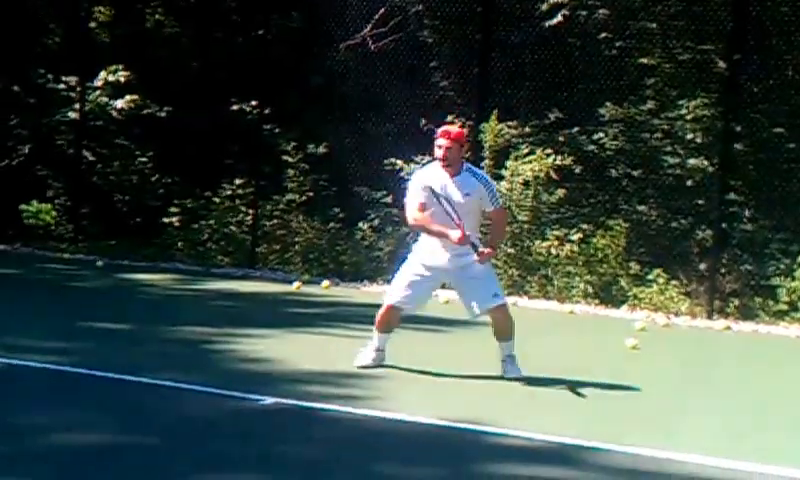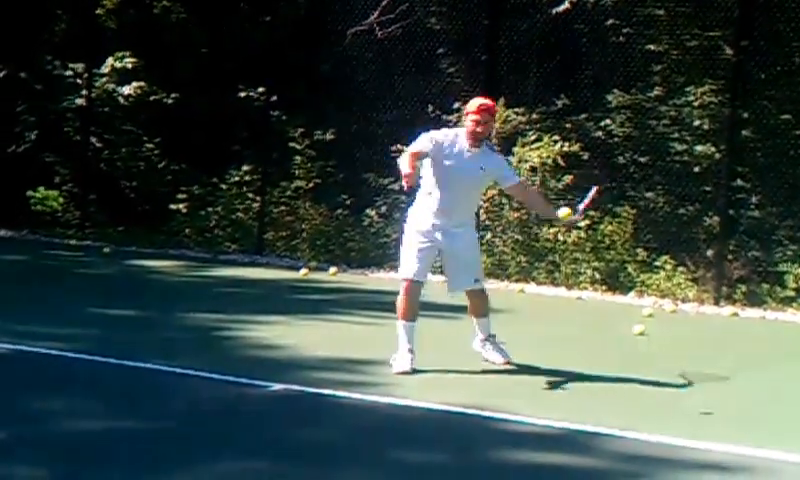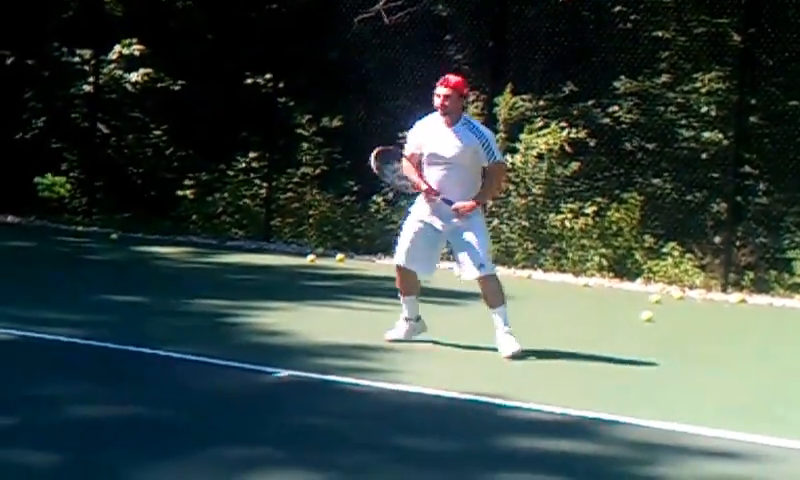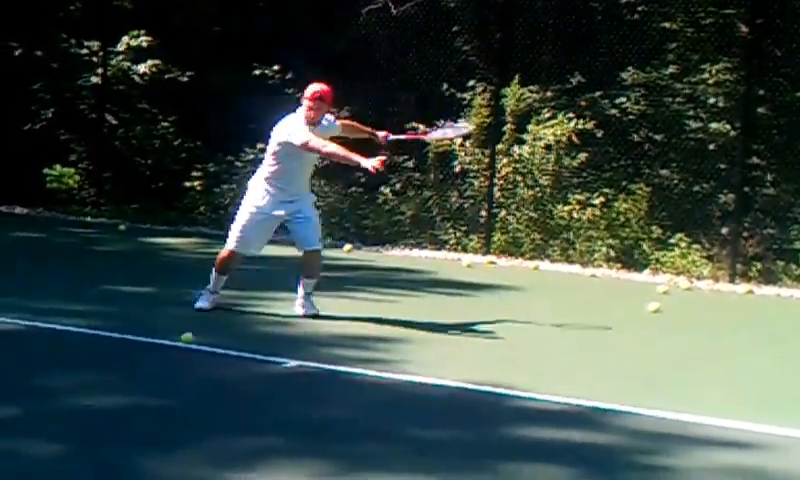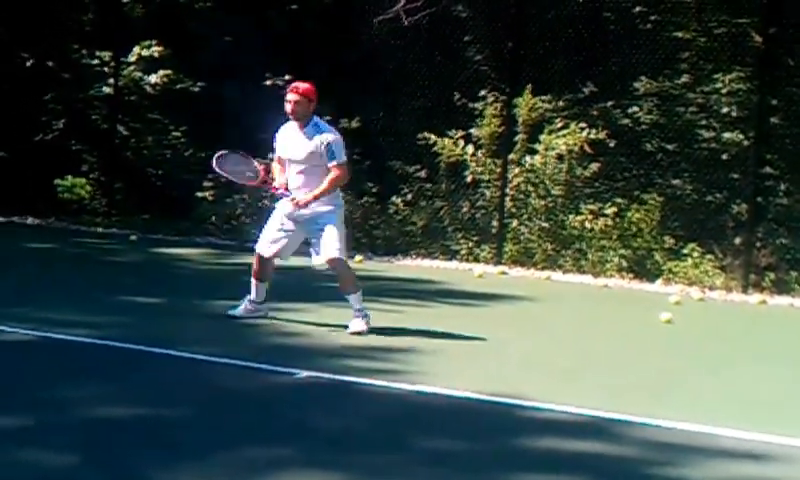
dt=1s
person 1, frame 1
left shoulder: (480, 181)
right shoulder: (422, 178)
left elbow: (499, 217)
right elbow: (414, 217)
left wrist: (494, 245)
right wrist: (449, 233)
left hip: (469, 257)
right hip: (429, 254)
left knee: (499, 309)
right knee: (392, 305)
left ankle: (508, 360)
right ankle: (375, 349)
person 1, frame 2
left shoulder: (493, 159)
right shoulder: (441, 139)
left elbow: (521, 189)
right elbow: (410, 155)
left wrist: (552, 213)
right wrist: (408, 169)
left hip: (459, 231)
right hip: (424, 224)
left knee: (472, 289)
right knee: (411, 283)
left ankle: (485, 339)
right ankle: (405, 350)
person 1, frame 3
left shoulder: (478, 134)
right shoulder: (422, 128)
left elbow: (497, 173)
right elbow: (408, 162)
left wrist: (475, 202)
right wrist: (421, 183)
left hip: (467, 213)
right hip: (427, 210)
left knee: (483, 273)
right knee: (403, 266)
left ankle: (504, 332)
right ankle: (412, 320)
person 1, frame 4
left shoulder: (325, 124)
right shoulder: (291, 127)
left elbow: (343, 125)
right elbow: (324, 148)
left wrist: (374, 133)
right wrist: (363, 161)
left hip: (299, 199)
right hip: (265, 196)
left knee: (313, 250)
right knee: (233, 250)
left ankle: (305, 299)
right ankle: (212, 291)
person 1, frame 5
left shoulder: (327, 136)
right shoulder: (283, 133)
left elbow: (342, 173)
left wrist: (313, 197)
right wrist: (279, 180)
left hip: (325, 207)
right hip: (292, 206)
left knee: (334, 259)
right knee: (263, 253)
left ankle: (359, 313)
right ankle: (255, 302)
